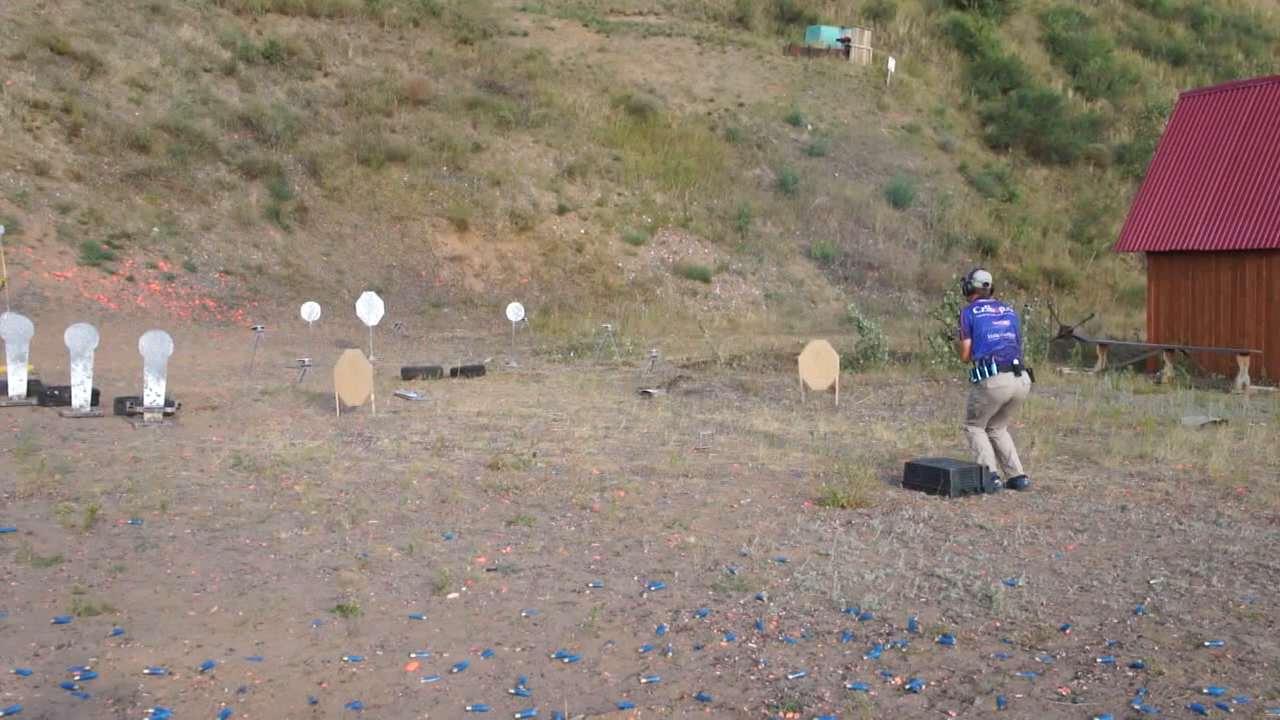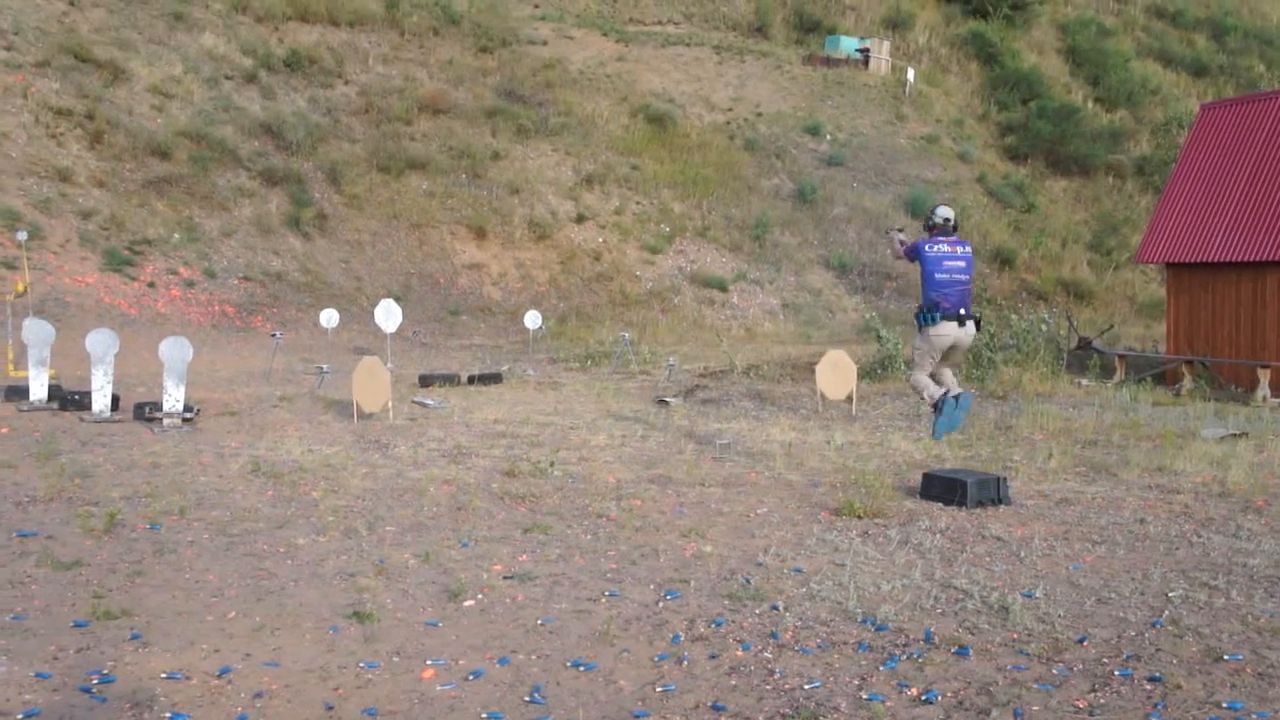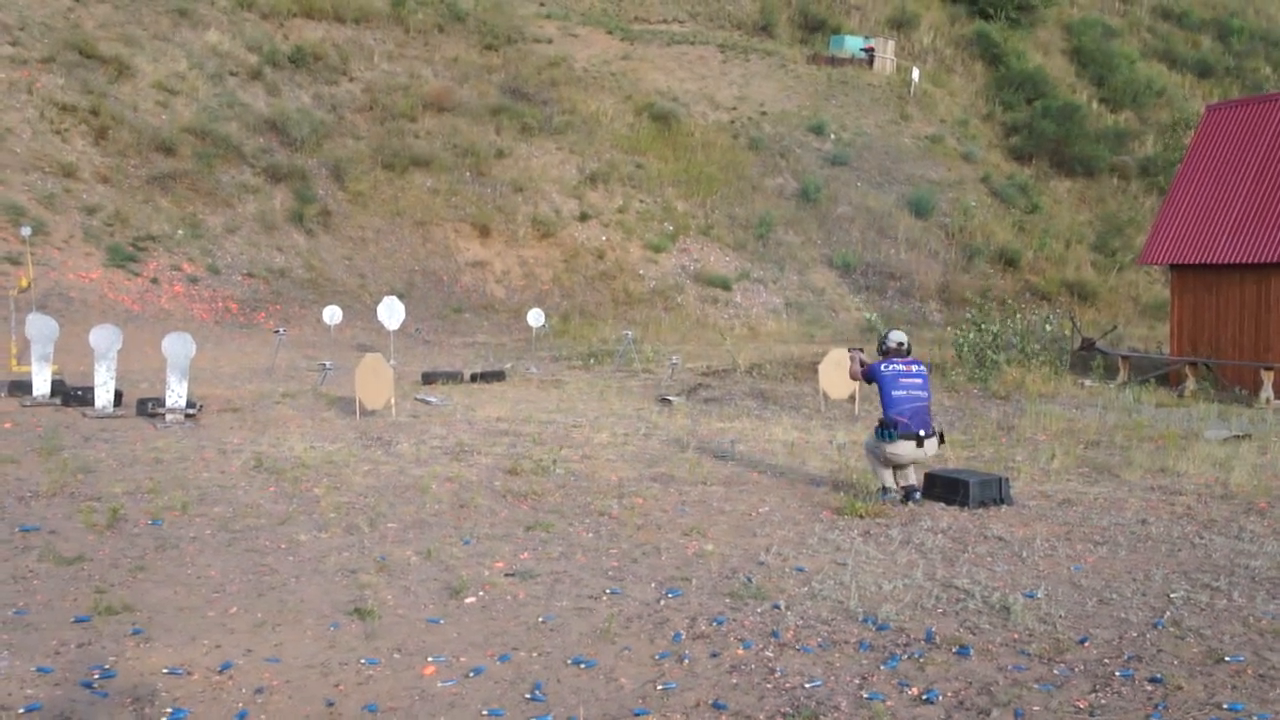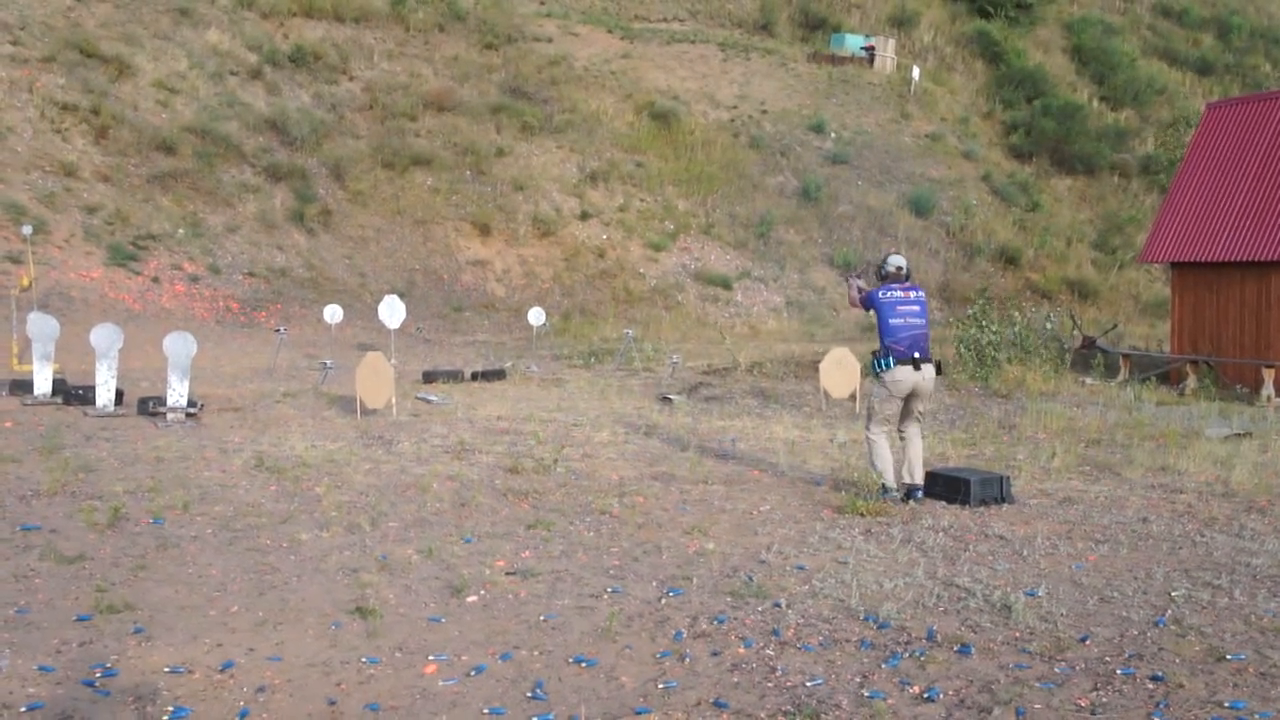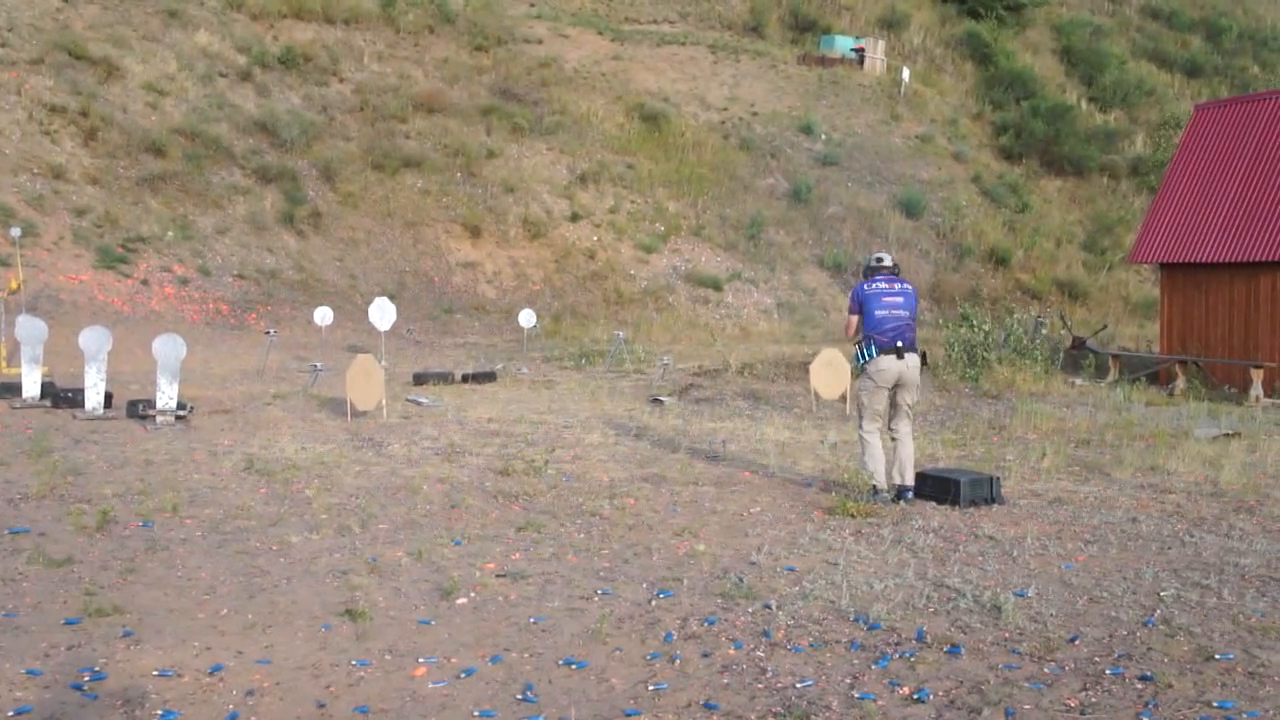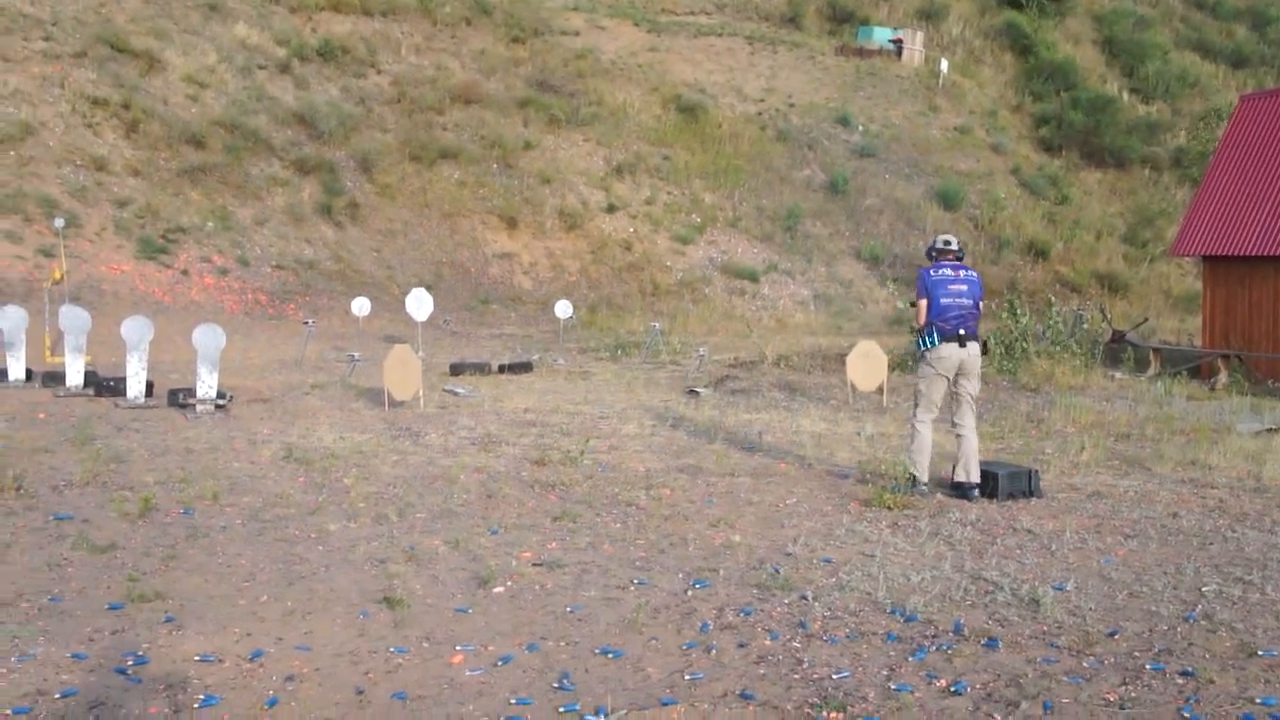
dt=0.7s
person 1, frame 1
left shoulder: (968, 312)
right shoulder: (1008, 310)
left elbow: (965, 355)
left wrist: (962, 337)
left hip: (994, 380)
right hip: (1021, 379)
left knee: (974, 427)
right knee: (996, 428)
left ankle: (991, 476)
right ankle: (1017, 476)
person 1, frame 2
left shoulder: (924, 246)
right shoulder: (966, 247)
left elbow: (899, 254)
left wrist: (895, 239)
right wrist: (905, 239)
left hip: (937, 326)
right hip: (966, 327)
left knee: (918, 375)
right knee: (940, 369)
left ankle: (942, 400)
right ankle: (956, 396)
person 1, frame 3
left shoulder: (880, 367)
right shoulder: (921, 368)
left elbow: (855, 375)
left wrist: (855, 359)
left hip: (900, 445)
right hip: (928, 447)
left knee: (873, 445)
left ankle: (889, 489)
right ankle: (910, 488)
person 1, frame 4
left shoulder: (878, 295)
right shoulder: (920, 293)
left elbow: (855, 301)
left wrist: (853, 286)
left hip: (895, 372)
right hip: (925, 371)
left knee: (877, 431)
right knee: (912, 430)
left ankle: (889, 487)
right ankle: (914, 486)
person 1, frame 5
left shoulder: (861, 289)
right shoulder: (909, 288)
left elbow: (850, 333)
left wrist: (860, 332)
left hip: (879, 362)
right hip: (910, 361)
left knee: (870, 428)
right knee: (902, 427)
left ankle: (880, 488)
right ankle: (905, 487)
person 1, frame 6
left shoulder: (926, 274)
right shoulder: (974, 276)
left elbow: (921, 320)
right elbow: (978, 315)
left hip: (940, 350)
right hip: (971, 350)
left knee: (923, 418)
right knee: (966, 420)
left ankle: (919, 480)
right ankle: (969, 483)
